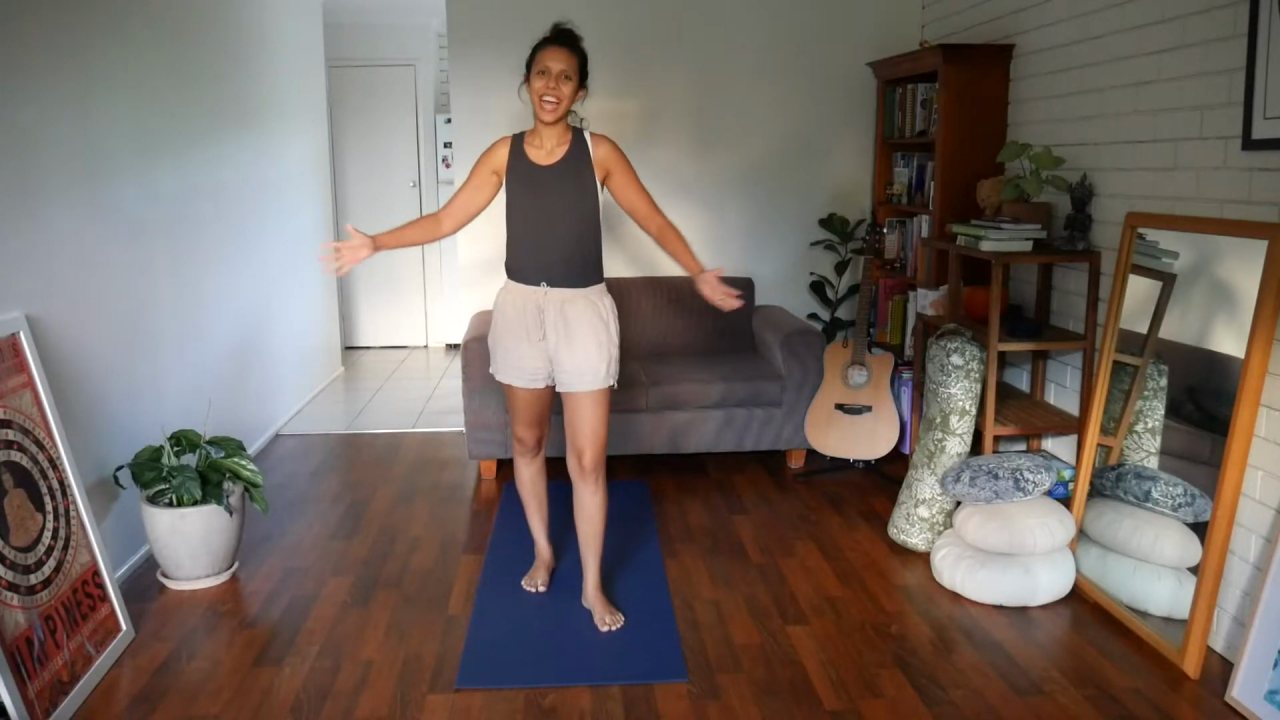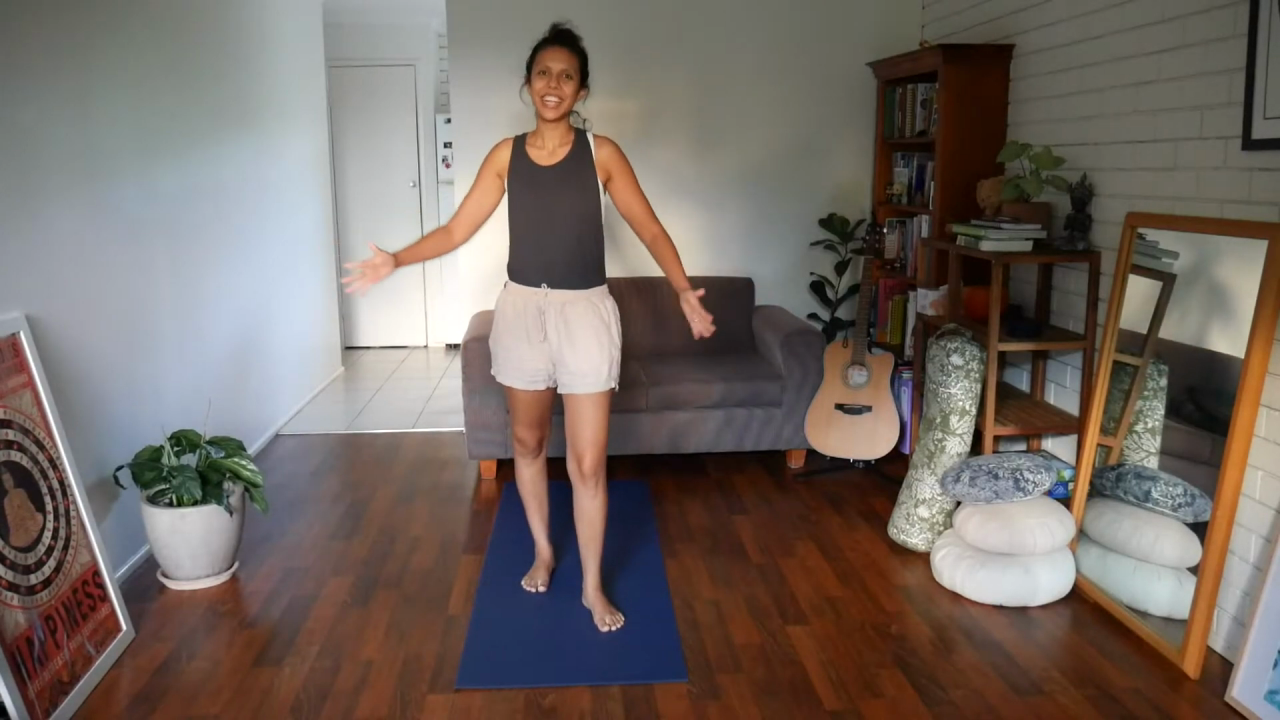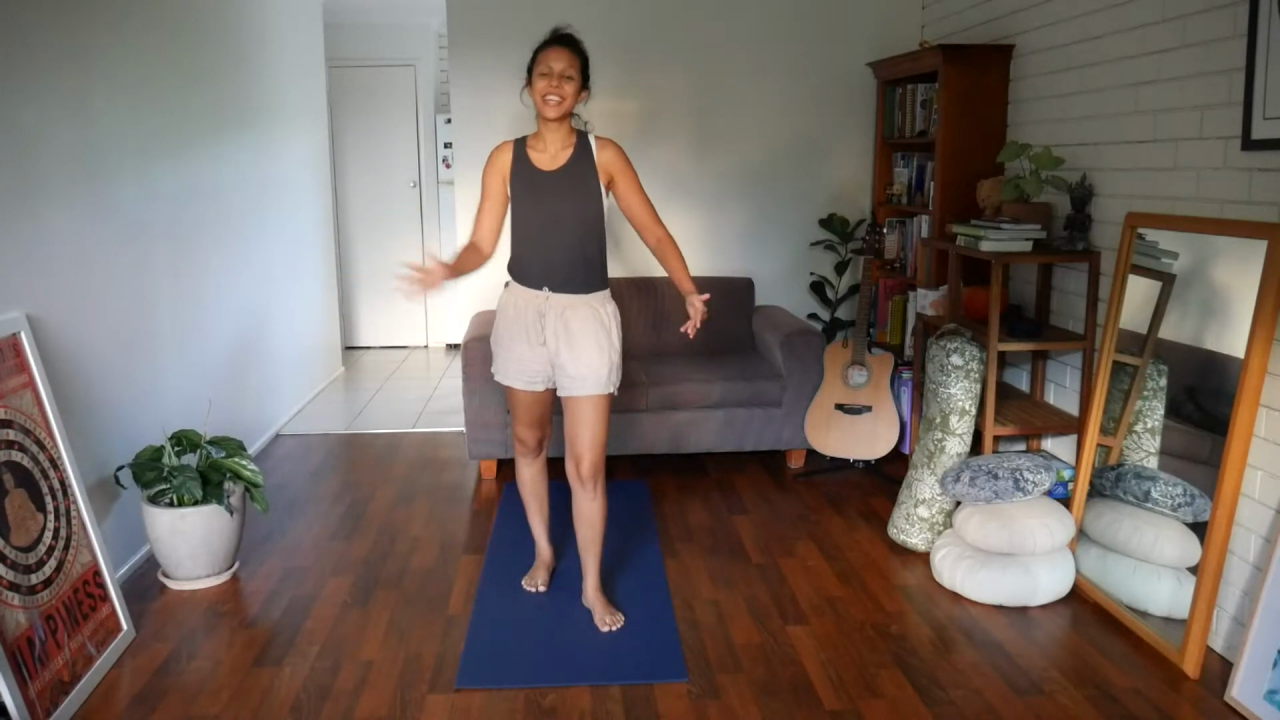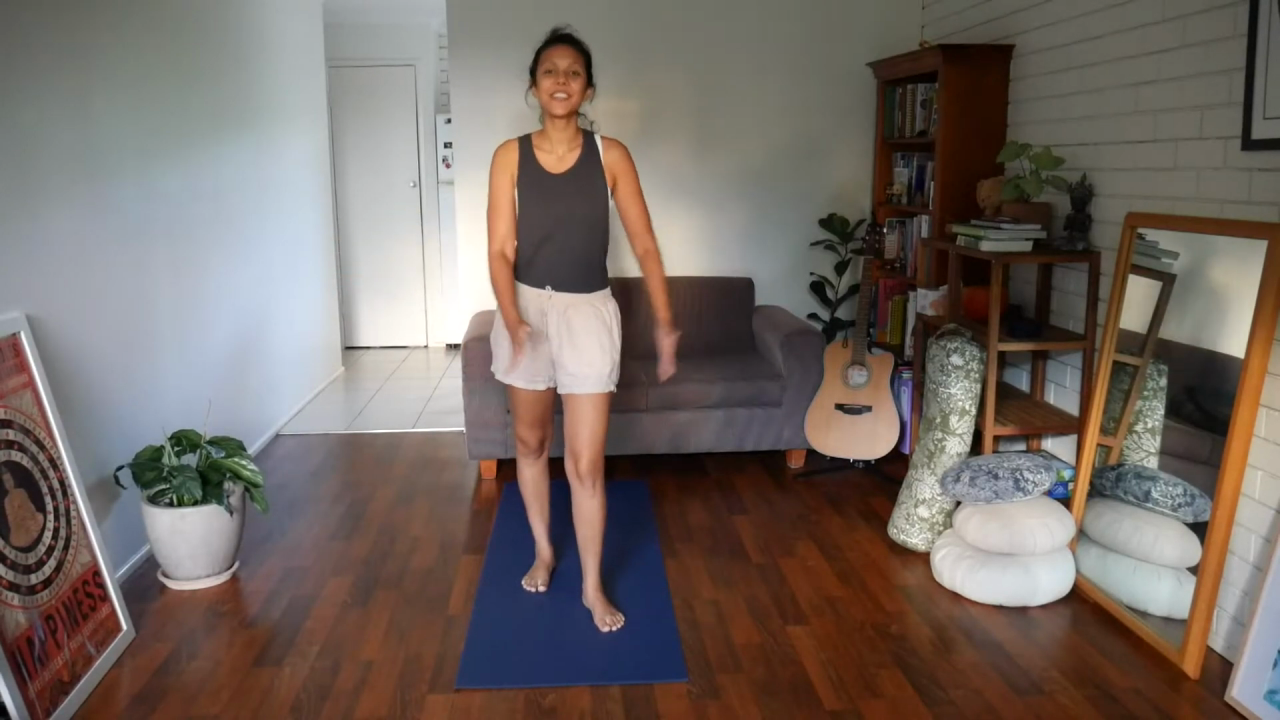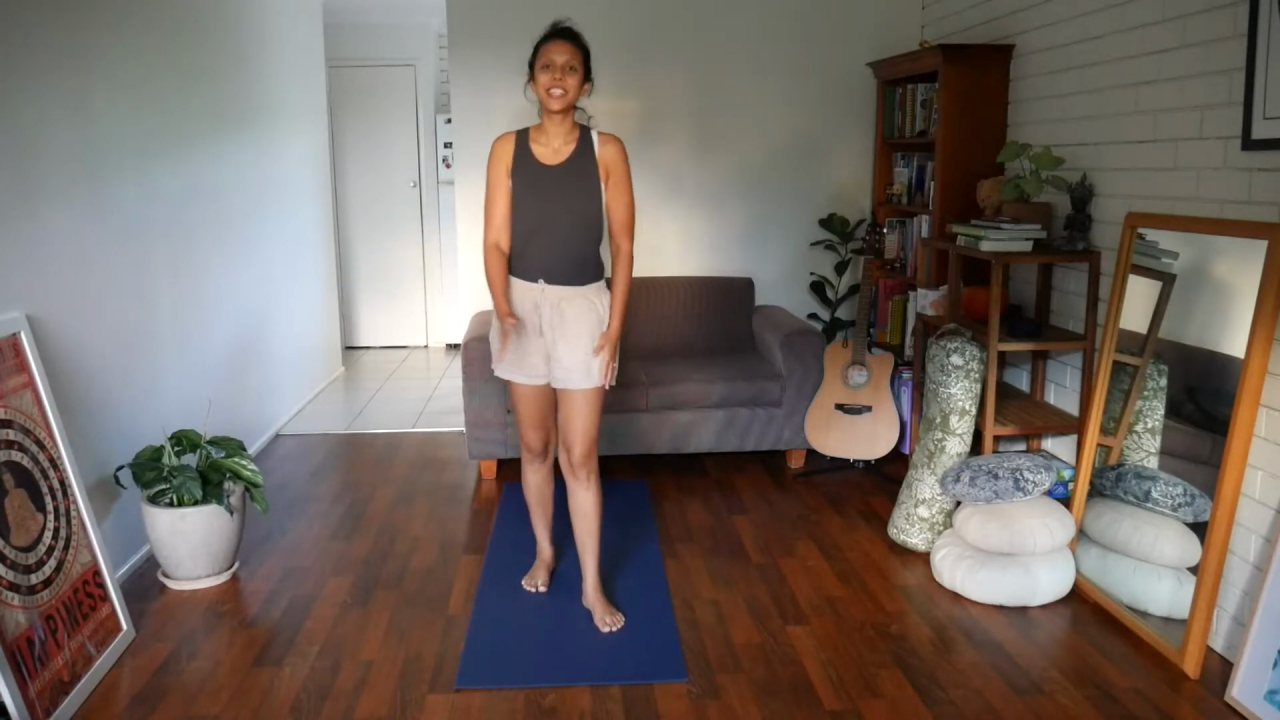
dt=0.2s
person 1, frame 1
left shoulder: (600, 151)
right shoulder: (503, 153)
left elbow: (653, 220)
right elbow: (446, 220)
left wrist: (699, 274)
right wrist: (376, 242)
left hip: (584, 311)
right hip: (520, 310)
left knee: (588, 461)
right knee: (527, 443)
left ankle: (593, 586)
right ankle: (543, 552)
person 1, frame 2
left shoulder: (602, 153)
right shoulder: (504, 155)
left elbow: (648, 228)
right elbow: (457, 231)
left wrist: (683, 289)
right wrist: (399, 261)
left hip: (586, 313)
right hip: (521, 312)
left knee: (587, 465)
right knee: (527, 444)
left ankle: (593, 586)
right ankle: (543, 552)
person 1, frame 3
left shoulder: (605, 156)
right shoulder: (505, 158)
left elbow: (653, 230)
right elbow: (480, 245)
left wrist: (690, 292)
right wrist: (447, 272)
left hip: (586, 316)
right hip: (523, 314)
left knee: (586, 469)
right knee: (528, 444)
left ankle: (592, 587)
right ankle: (543, 552)
person 1, frame 4
left shoulder: (612, 156)
right shoulder: (510, 156)
left elbow: (643, 243)
right elbow: (501, 251)
left wrist: (663, 321)
right wrist: (511, 315)
left hip: (589, 314)
right hip: (527, 313)
left knee: (586, 464)
right knee: (530, 443)
left ankle: (595, 587)
right ankle: (544, 551)
person 1, frame 5
left shoulder: (606, 150)
right shoulder: (507, 148)
left elbow: (623, 244)
right elbow: (496, 241)
left wrist: (614, 327)
right wrist: (503, 310)
left hip: (583, 307)
right hip: (523, 305)
left knee: (580, 457)
right knee: (534, 446)
left ankle: (593, 586)
right ankle: (545, 552)
